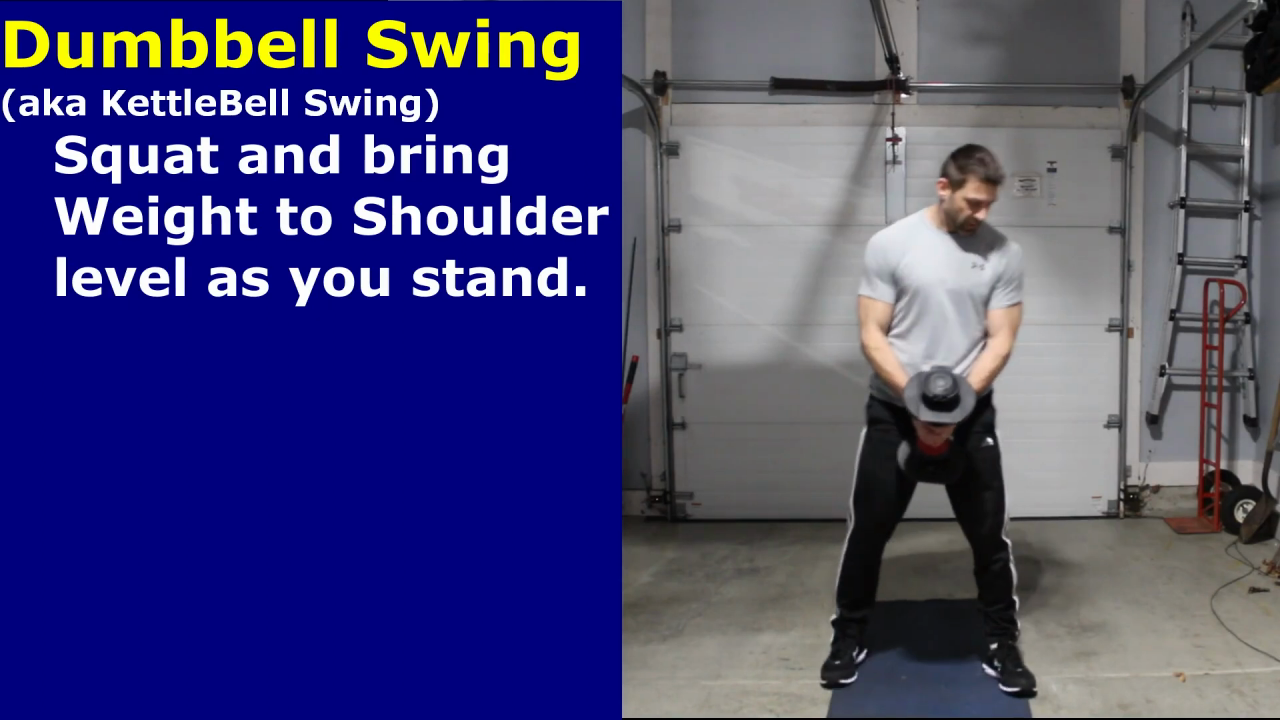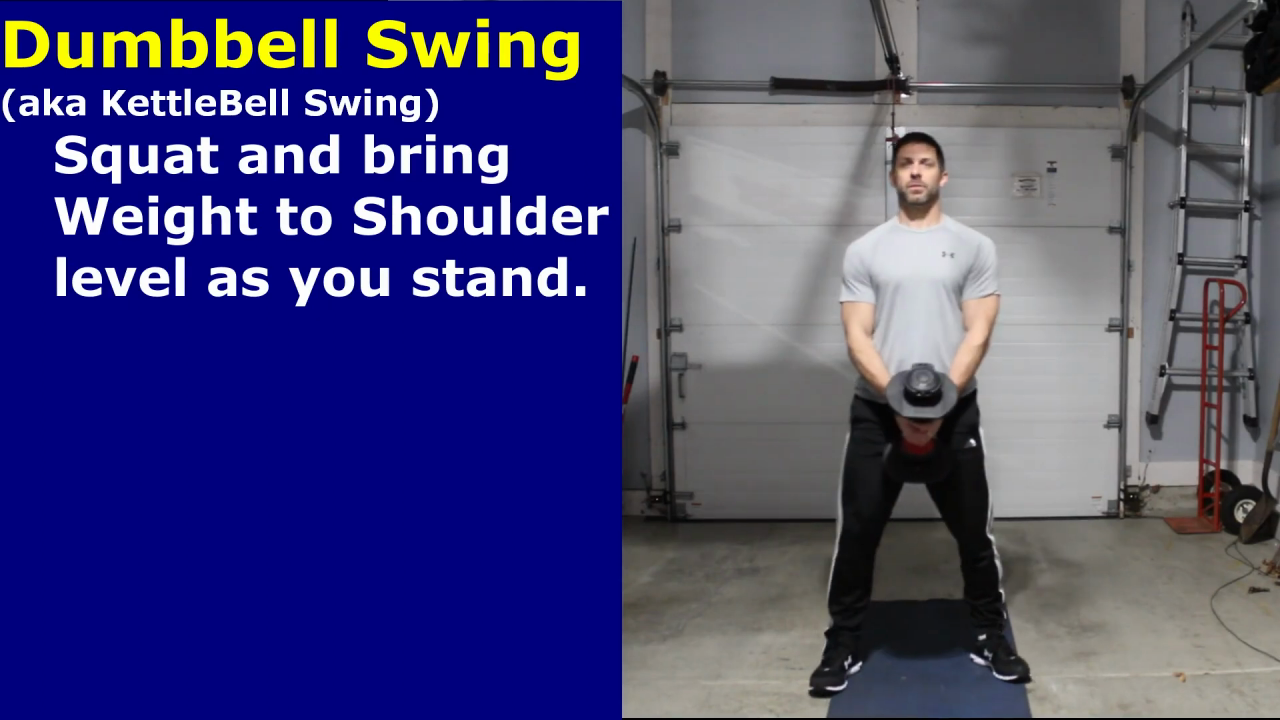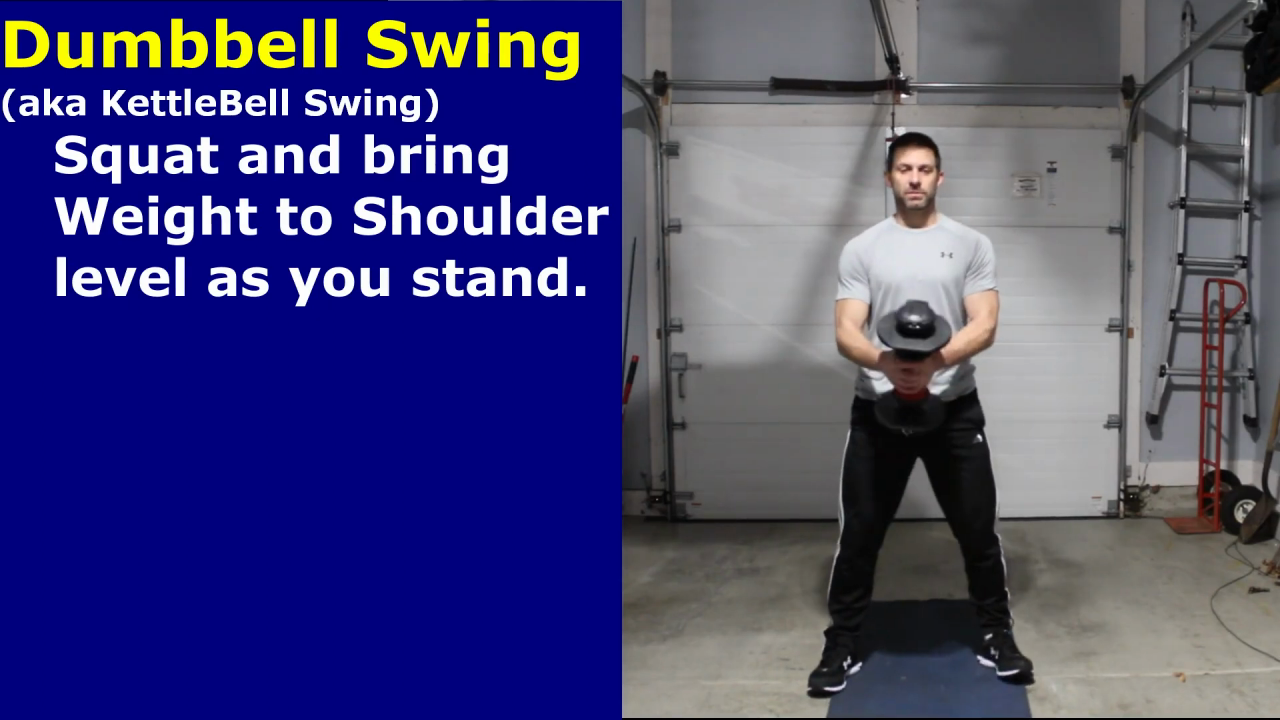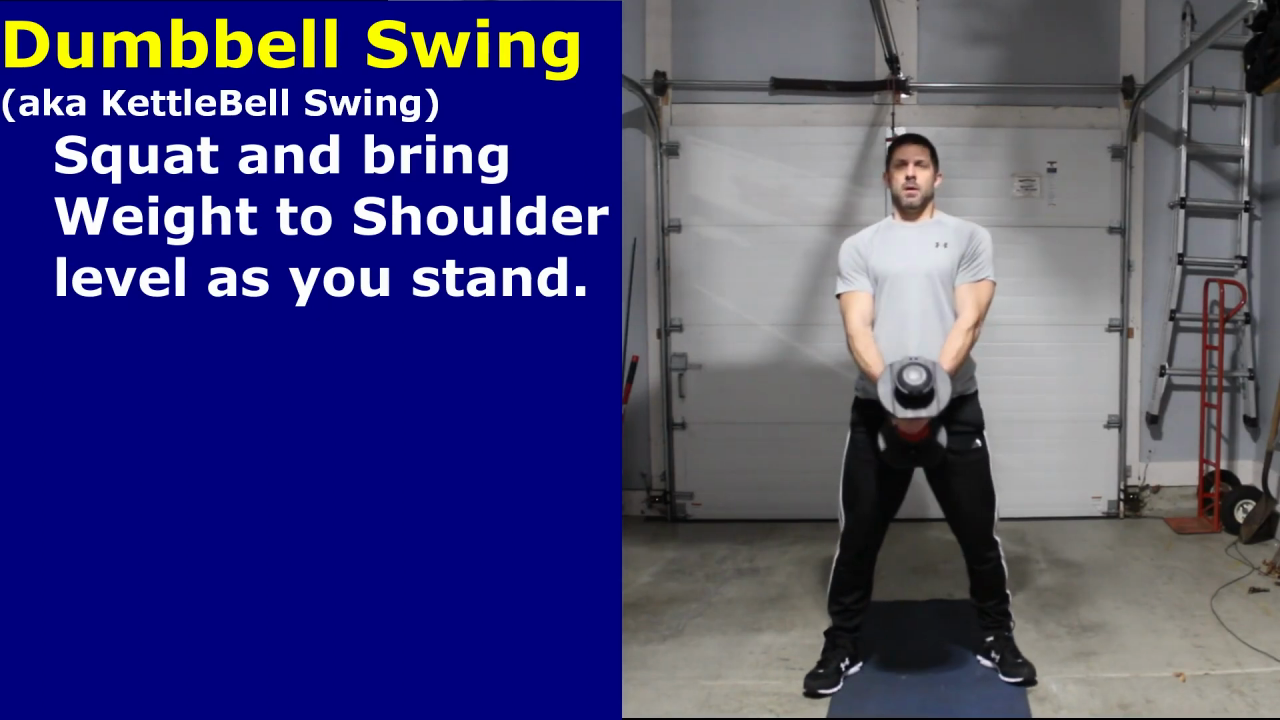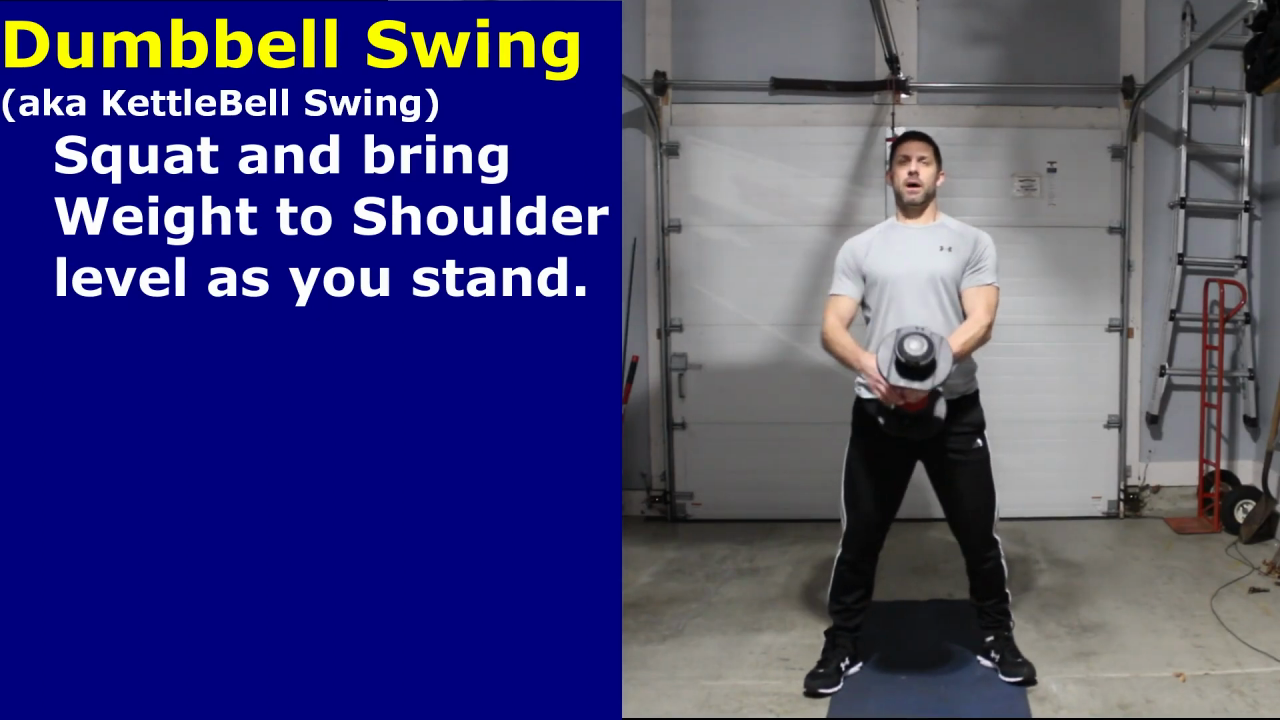
dt=1s
person 1, frame 1
left shoulder: (1004, 253)
right shoulder: (890, 243)
left elbow: (1001, 341)
right elbow: (872, 333)
left hip: (970, 412)
right hip: (893, 409)
left knee: (989, 534)
right knee: (868, 530)
left ankle: (1001, 646)
right ankle: (849, 636)
person 1, frame 2
left shoulder: (975, 247)
right shoulder: (864, 249)
left elbow: (979, 333)
right elbow: (858, 336)
left hip: (954, 412)
right hip: (877, 411)
left knee: (973, 531)
right knee: (858, 530)
left ankle: (989, 636)
right ankle: (843, 643)
person 1, frame 3
left shoulder: (972, 244)
right shoulder: (861, 249)
left elbow: (985, 324)
right elbow: (846, 331)
left wrist: (937, 359)
right wrist: (883, 359)
left hip: (954, 407)
right hip: (877, 408)
left knee: (978, 529)
right knee: (859, 532)
left ankle: (995, 636)
right ankle: (843, 644)
person 1, frame 4
left shoulder: (970, 237)
right shoulder: (859, 246)
left elbow: (969, 320)
right elbow: (858, 327)
left hip: (955, 407)
right hip: (876, 409)
left knee: (978, 533)
right knee: (859, 535)
left ankle: (997, 639)
right ankle: (842, 646)
person 1, frame 5
left shoulder: (972, 242)
right shoulder: (859, 247)
left elbow: (982, 321)
right elbow: (832, 327)
right wrist: (871, 367)
left hip: (955, 408)
right hip: (878, 409)
left knee: (977, 532)
right knee: (861, 534)
left ankle: (997, 638)
right ankle: (842, 645)
